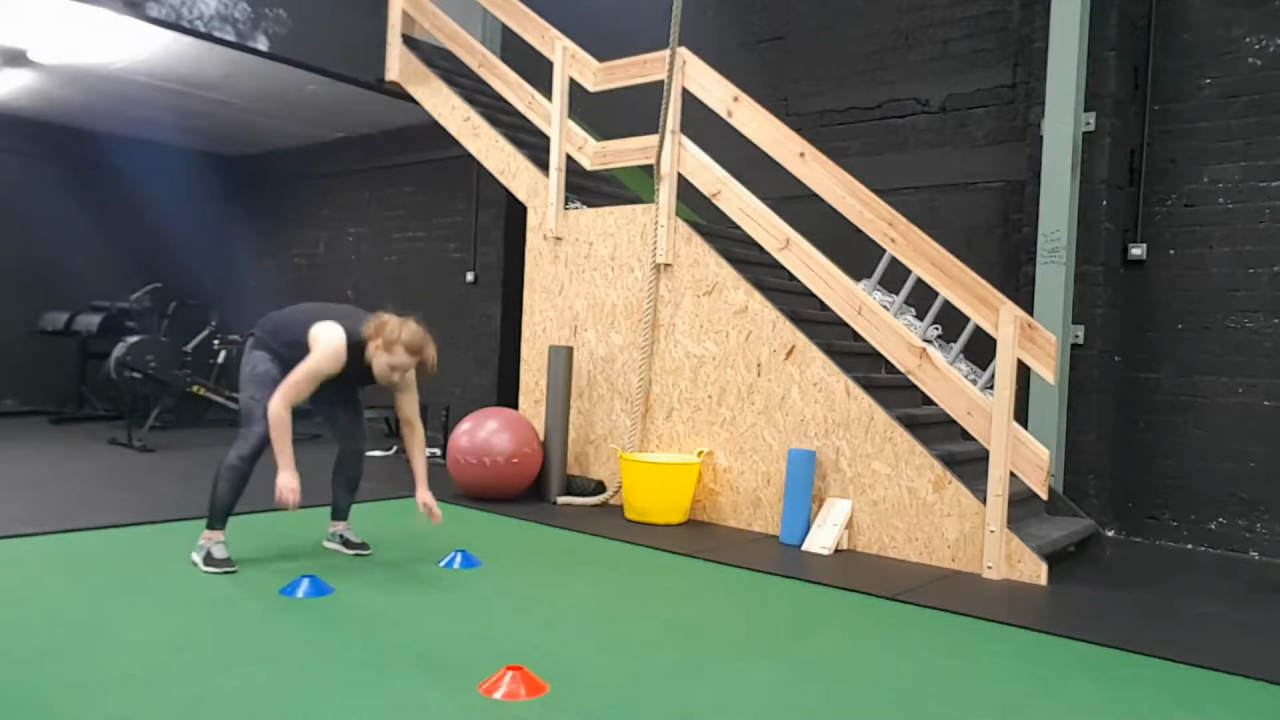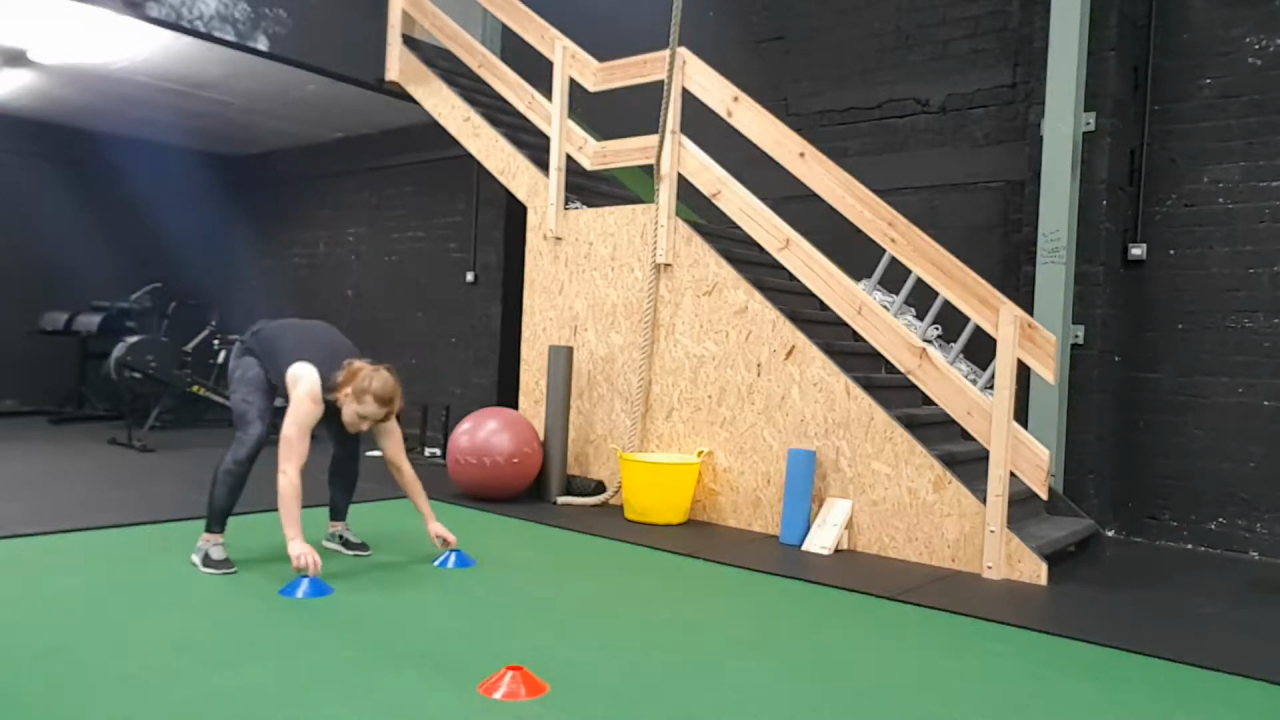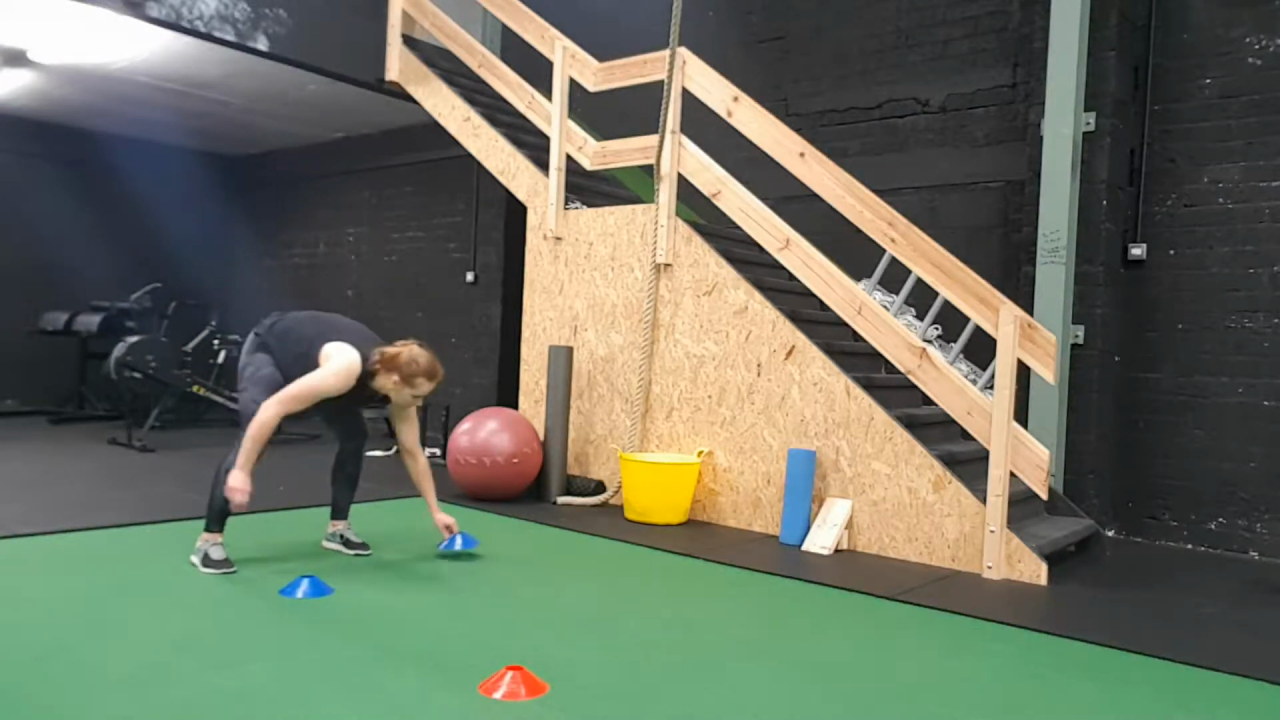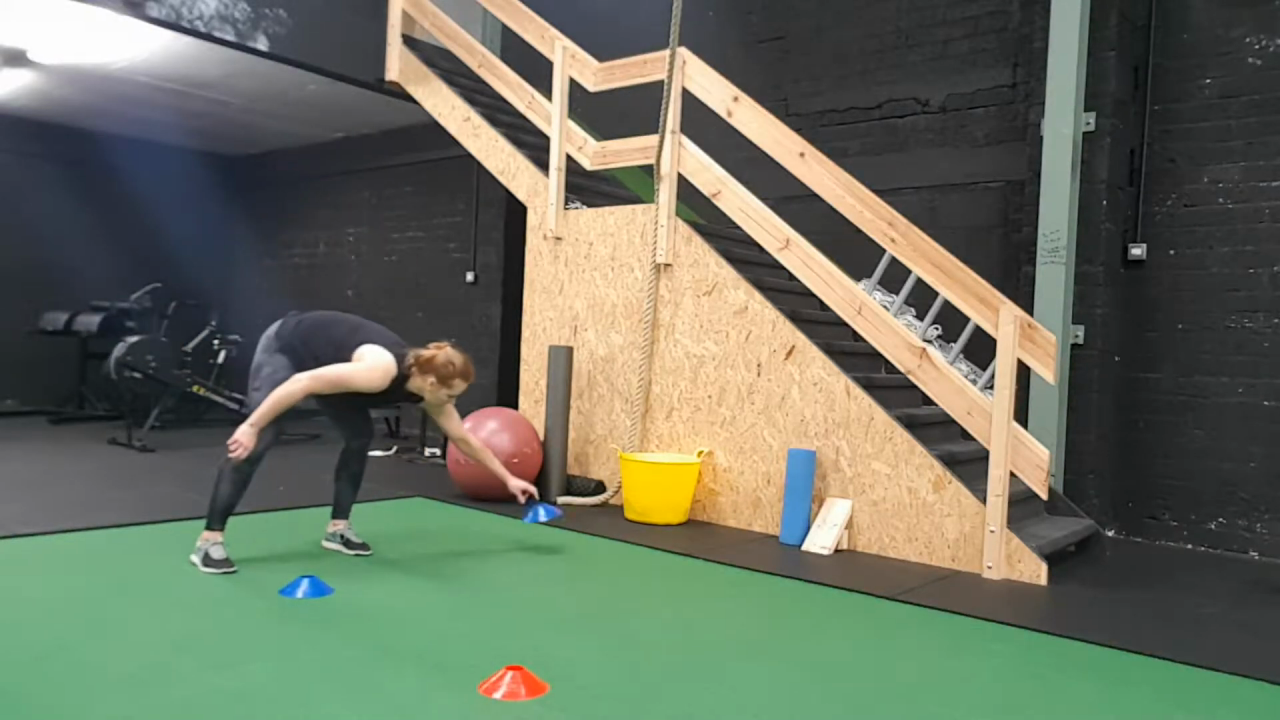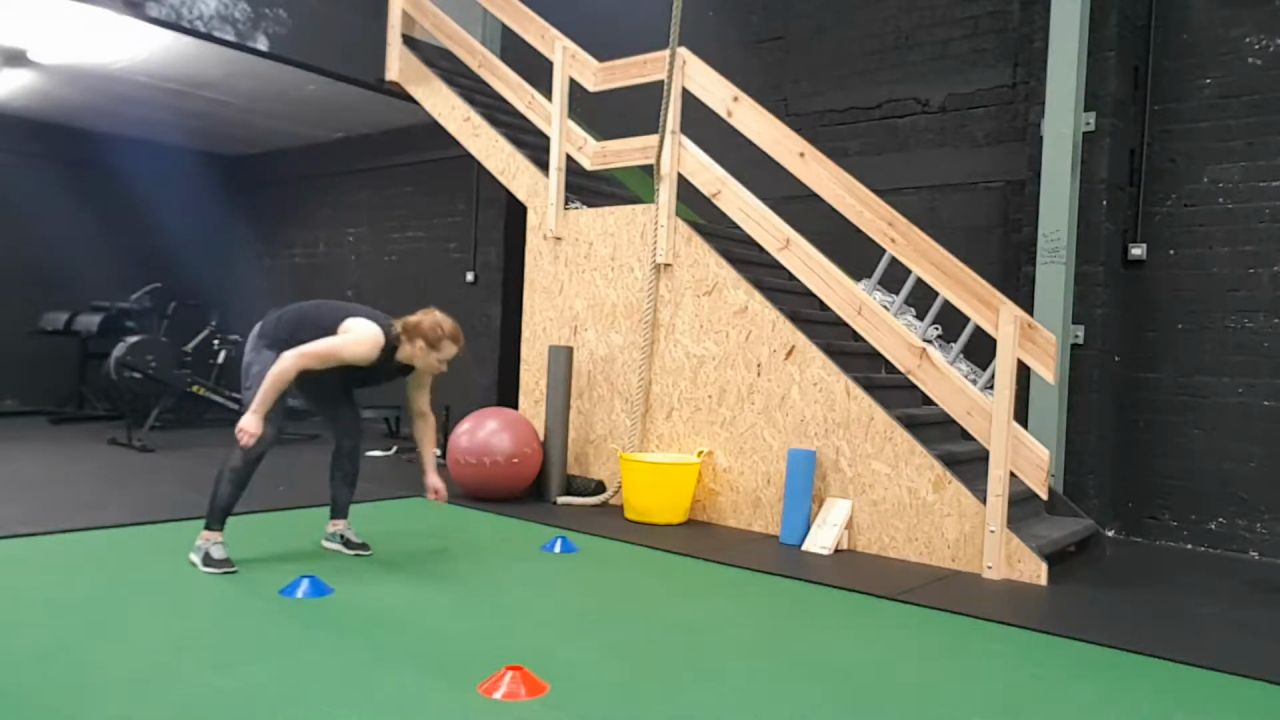
dt=0.4s
person 1, frame 1
left shoulder: (398, 361)
right shoulder: (335, 347)
left elbow: (412, 423)
right elbow: (279, 402)
left wrist: (421, 487)
right wrist: (287, 470)
right hip: (270, 350)
left knee: (353, 437)
right knee: (255, 436)
left ankle: (338, 528)
right ankle: (211, 539)
person 1, frame 2
left shoulder: (373, 400)
right shoulder: (311, 393)
left elbow: (399, 464)
right elbow: (288, 470)
left wrist: (431, 520)
right wrist: (295, 540)
right hip: (257, 354)
left knee: (348, 441)
right knee: (252, 438)
left ankle: (337, 529)
right ankle: (210, 541)
person 1, frame 3
left shoulder: (397, 387)
right shoulder: (346, 370)
left elbow: (412, 451)
right elbow: (274, 408)
left wrist: (435, 510)
right wrist: (241, 470)
left hip: (305, 359)
right hip: (267, 349)
left knee: (355, 435)
right knee: (255, 439)
left ankle: (338, 527)
right ankle: (209, 541)
person 1, frame 4
left shoulder: (428, 386)
right shoulder: (382, 372)
left elbow: (464, 438)
right elbow: (304, 382)
left wrist: (508, 478)
right wrist: (251, 426)
left hip: (324, 360)
right hip: (284, 346)
left knee: (360, 434)
right knee: (252, 444)
left ankle: (337, 528)
right ankle: (209, 540)
person 1, frame 5
left shoulder: (415, 364)
right shoulder: (369, 341)
left elbow: (423, 415)
right elbow: (293, 358)
left wrist: (430, 472)
right wrist: (255, 414)
right hip: (273, 345)
left knee: (351, 432)
right knee: (259, 440)
left ankle: (337, 528)
right ankle: (208, 541)
